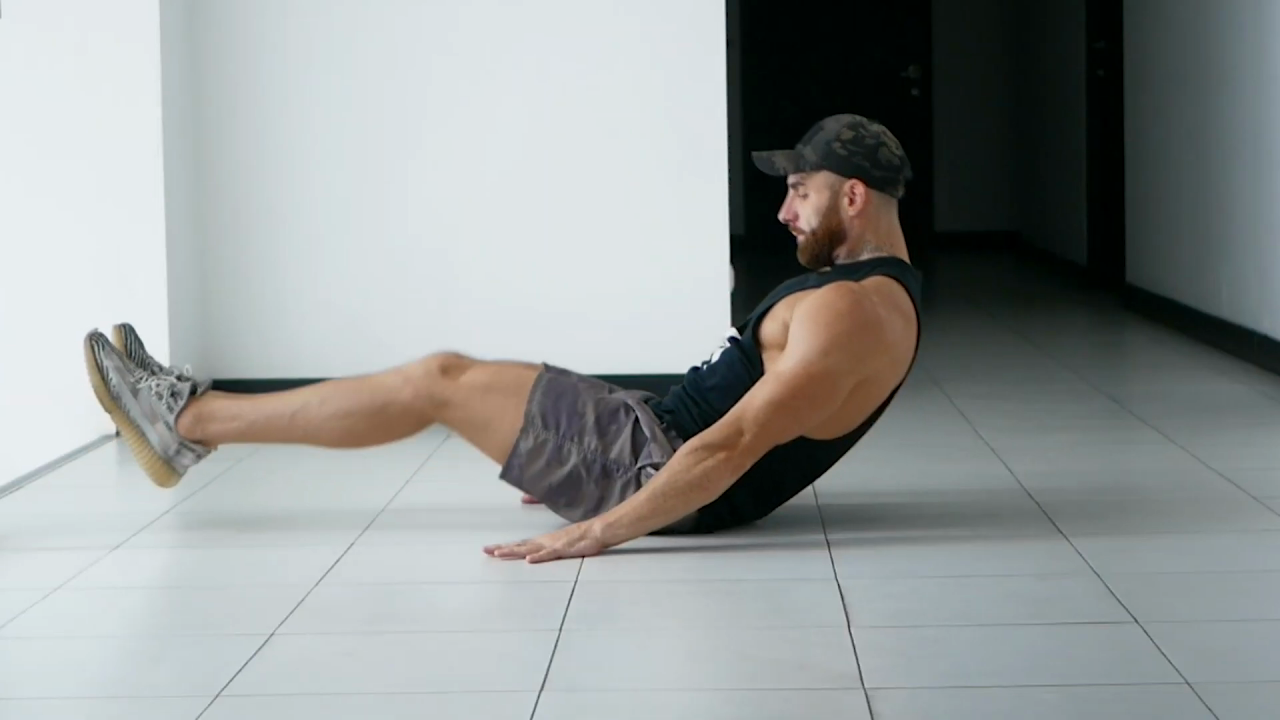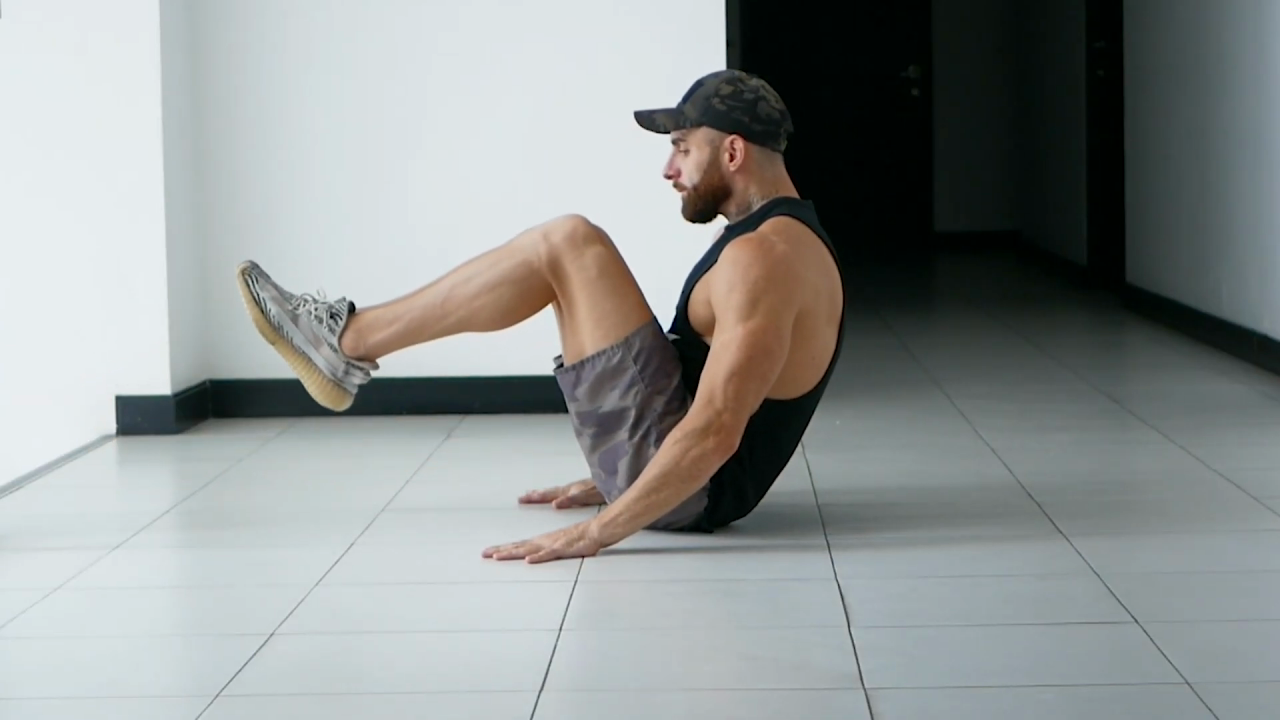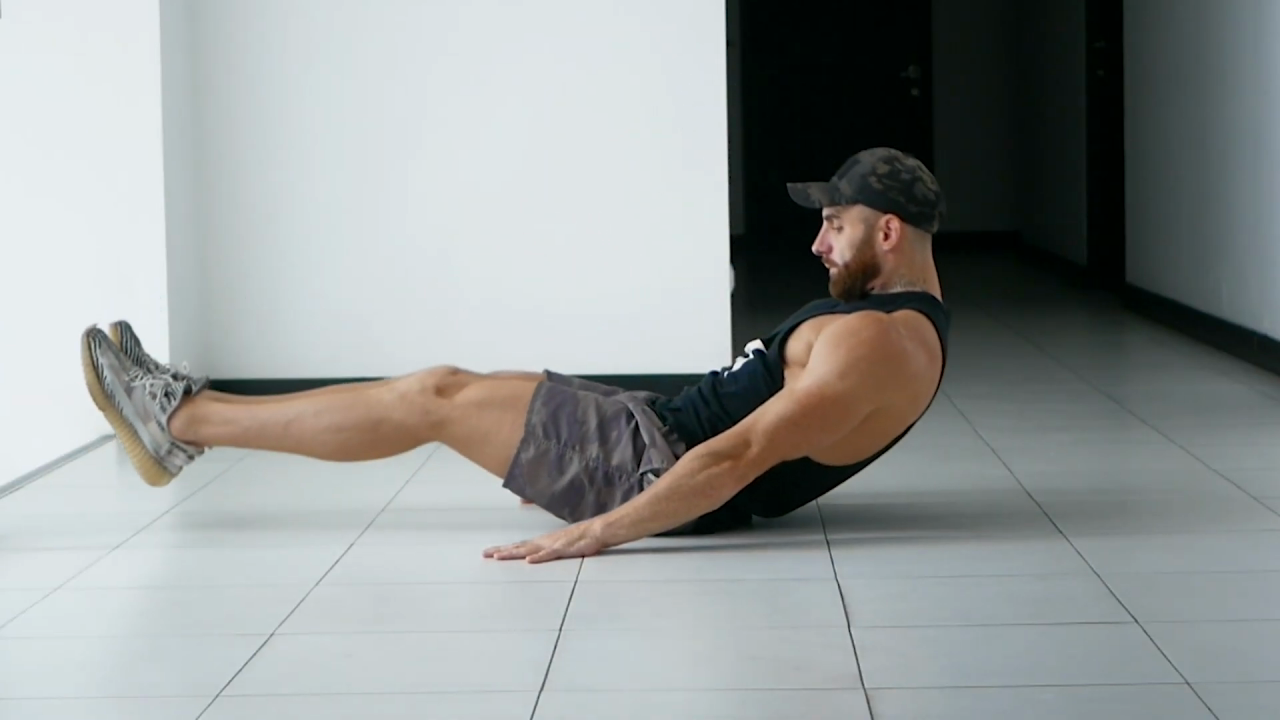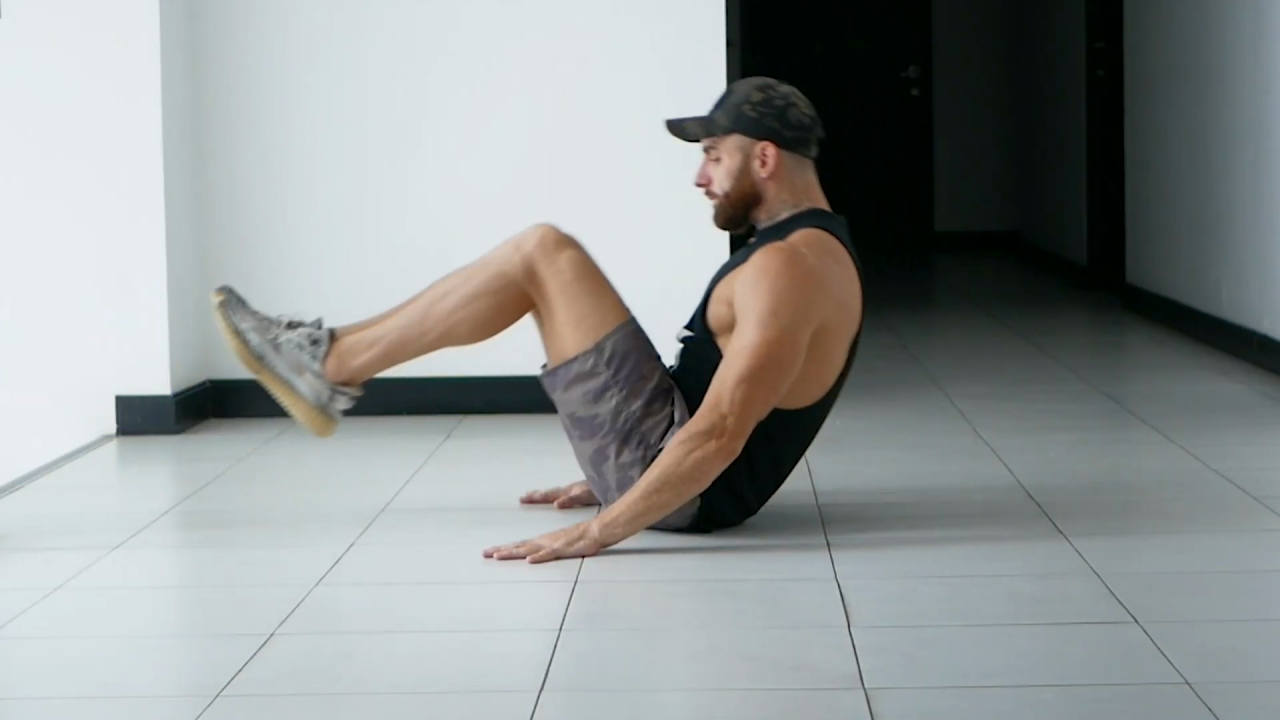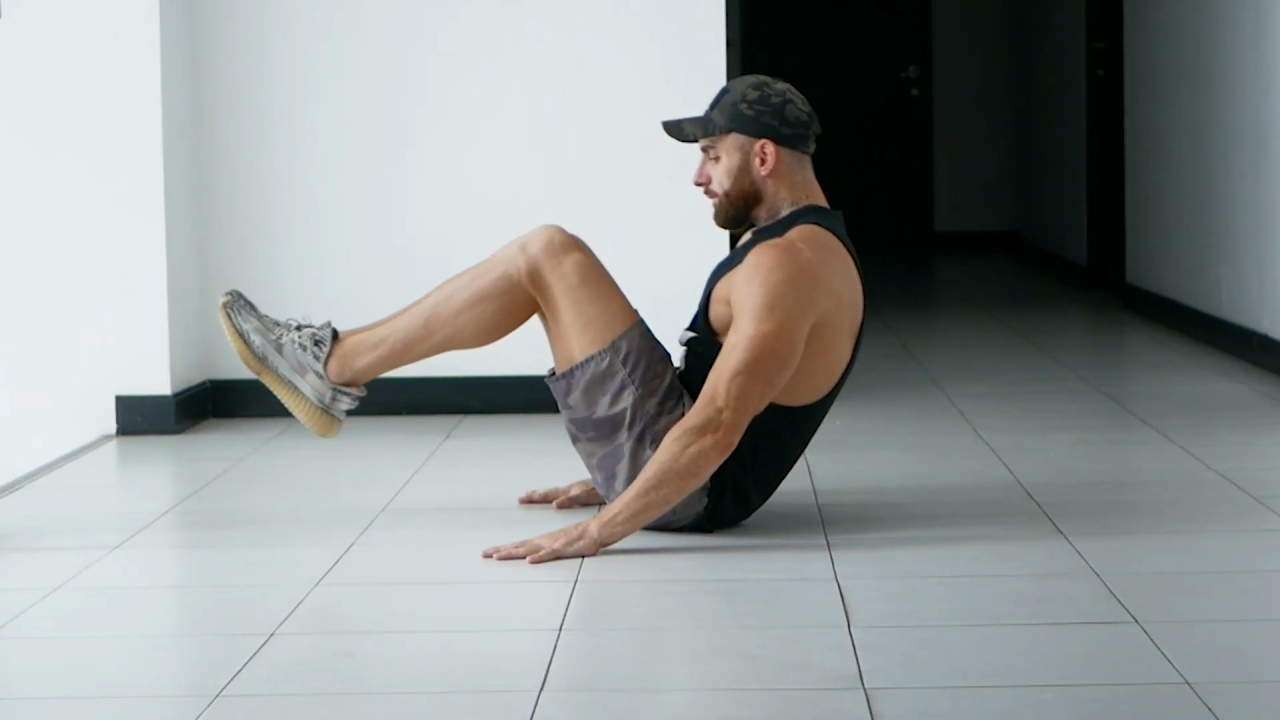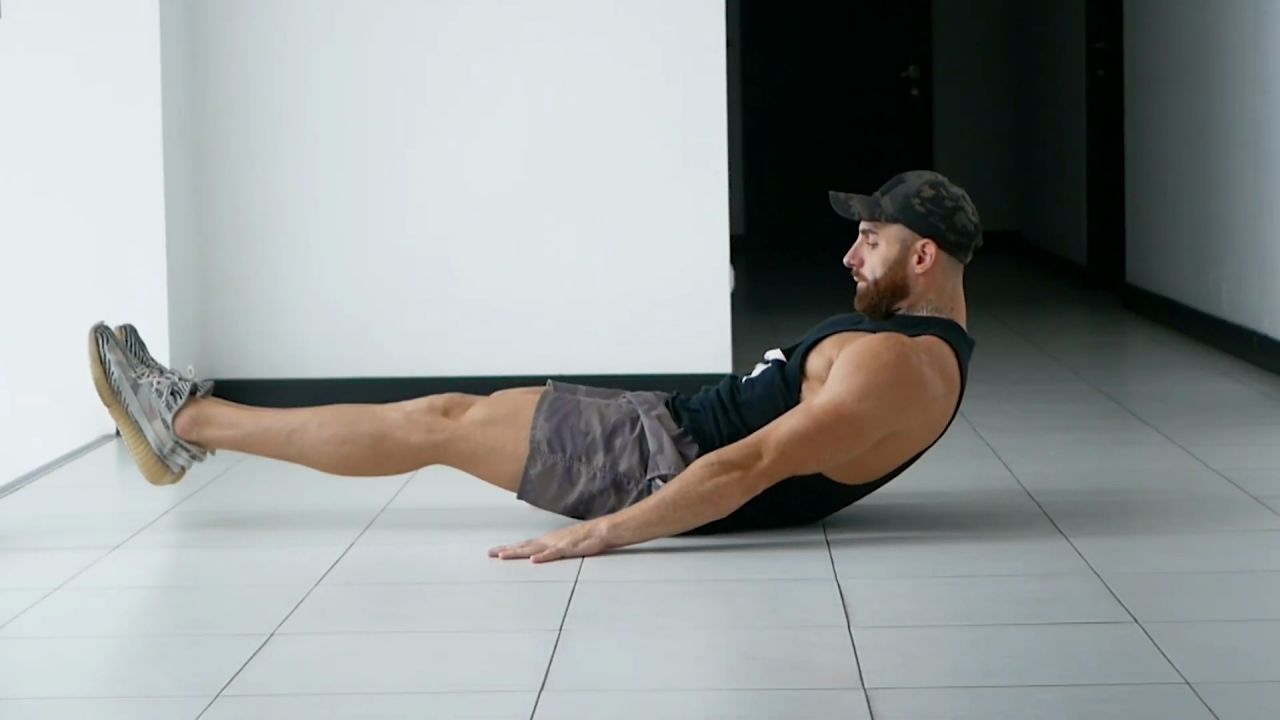
dt=0.7s
person 1, frame 1
left shoulder: (853, 311)
right shoulder: (869, 290)
left elbow: (733, 447)
left wrist: (599, 531)
right wrist: (600, 471)
left hip: (657, 464)
right hip: (662, 439)
left knee: (440, 380)
right knee: (453, 378)
left ankle: (189, 420)
right ankle: (195, 415)
person 1, frame 2
left shoulder: (763, 258)
right shoulder: (784, 239)
left elbow: (715, 431)
left wrist: (598, 532)
right wrist: (610, 479)
left hip: (689, 488)
right hip: (679, 467)
left knee: (570, 242)
right knee: (567, 252)
left ankle: (347, 340)
right ankle: (353, 339)
person 1, frame 3
left shoulder: (878, 344)
right shoulder: (897, 319)
left elbow: (740, 457)
left wrist: (599, 531)
right wrist: (601, 484)
left hip: (660, 460)
right hip: (666, 432)
left knee: (435, 396)
right knee: (448, 390)
left ankle: (182, 419)
right ankle: (189, 415)
person 1, frame 4
left shoulder: (789, 268)
right shoulder: (804, 243)
left elbow: (718, 436)
left wrist: (598, 533)
right wrist: (615, 480)
left hip: (688, 492)
right hip: (674, 469)
left knee: (541, 251)
right knee: (543, 268)
left ankle: (329, 364)
right ankle: (340, 358)
person 1, frame 5
left shoulder: (787, 263)
right shoulder: (808, 244)
left elbow: (714, 429)
left wrist: (599, 531)
right wrist: (616, 480)
left hip: (692, 488)
right hip: (688, 474)
left knee: (548, 254)
right knee: (547, 263)
left ankle: (334, 366)
right ankle: (339, 362)
person 1, frame 6
left shoulder: (900, 367)
right shoulder: (921, 336)
left elbow: (748, 471)
left wrist: (601, 532)
left hip: (670, 462)
right hip: (678, 433)
left knee: (439, 424)
right knee: (460, 412)
left ankle: (184, 422)
